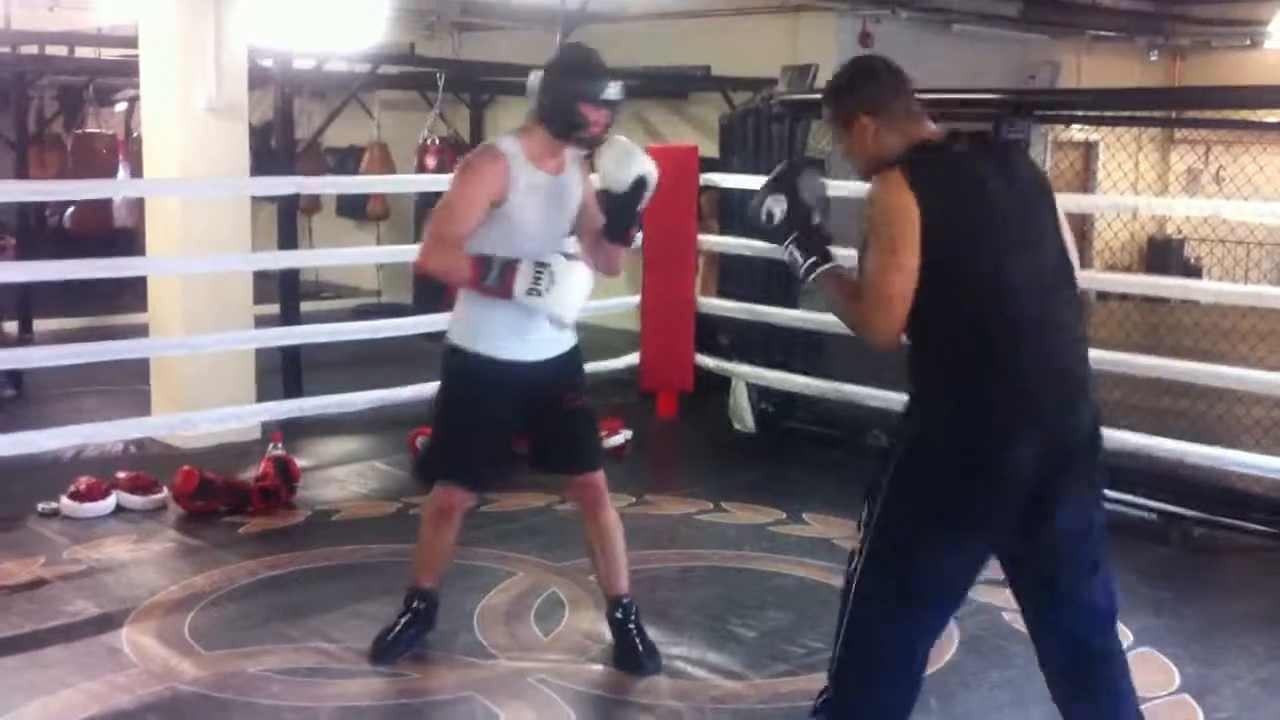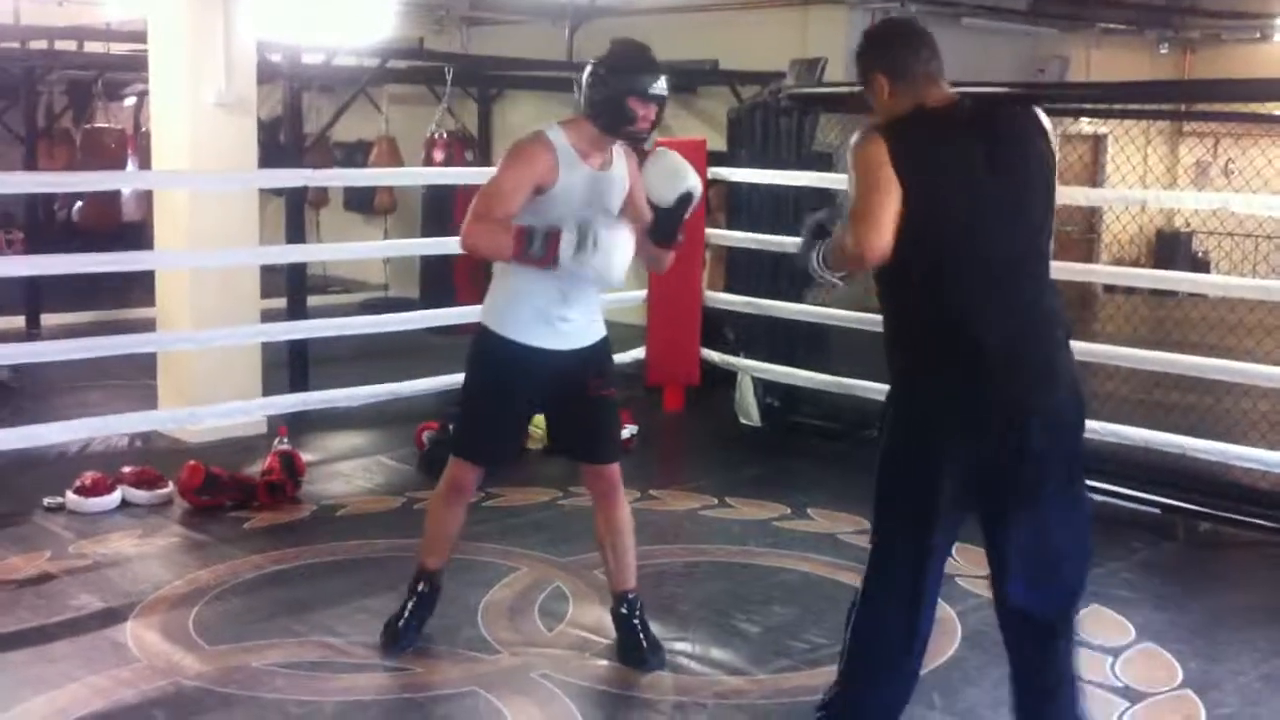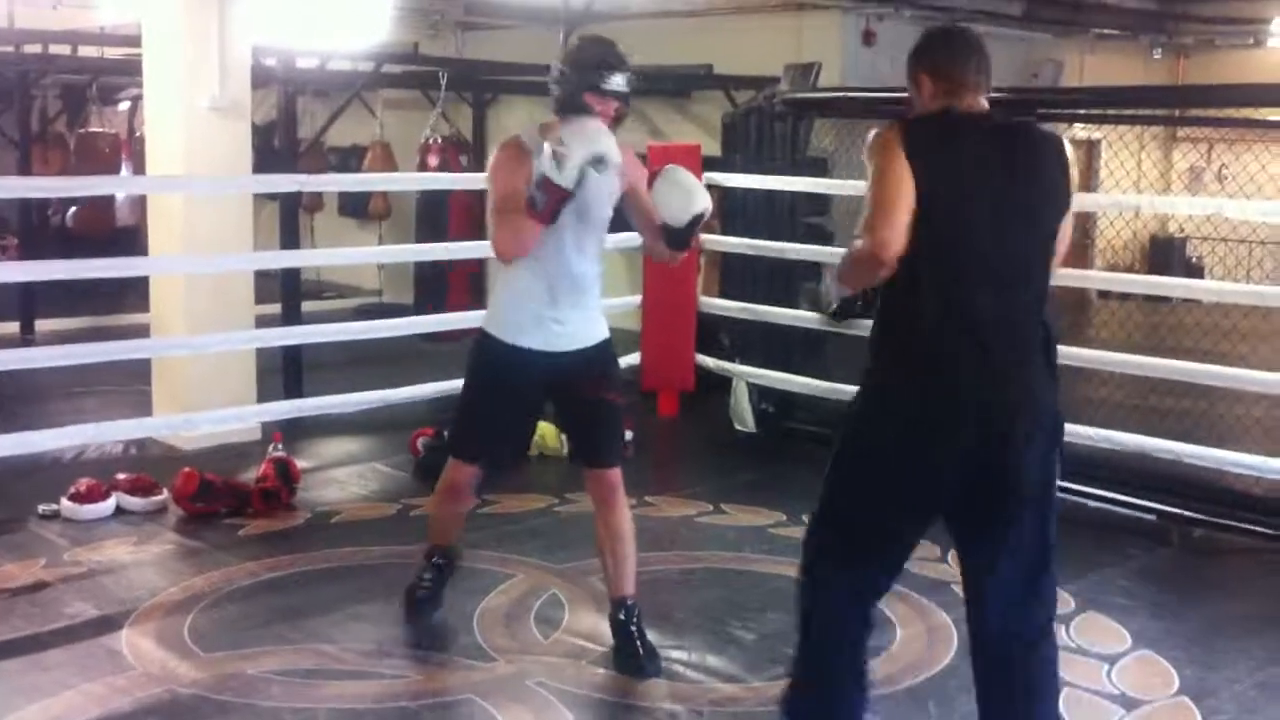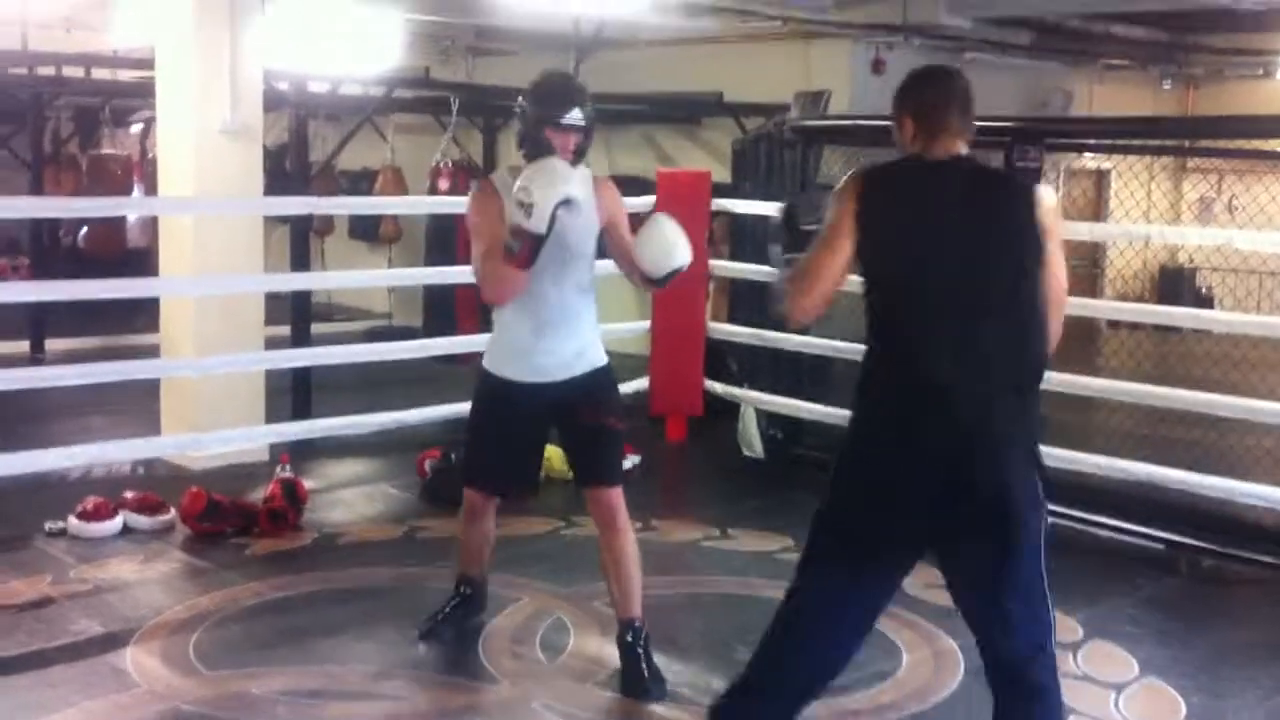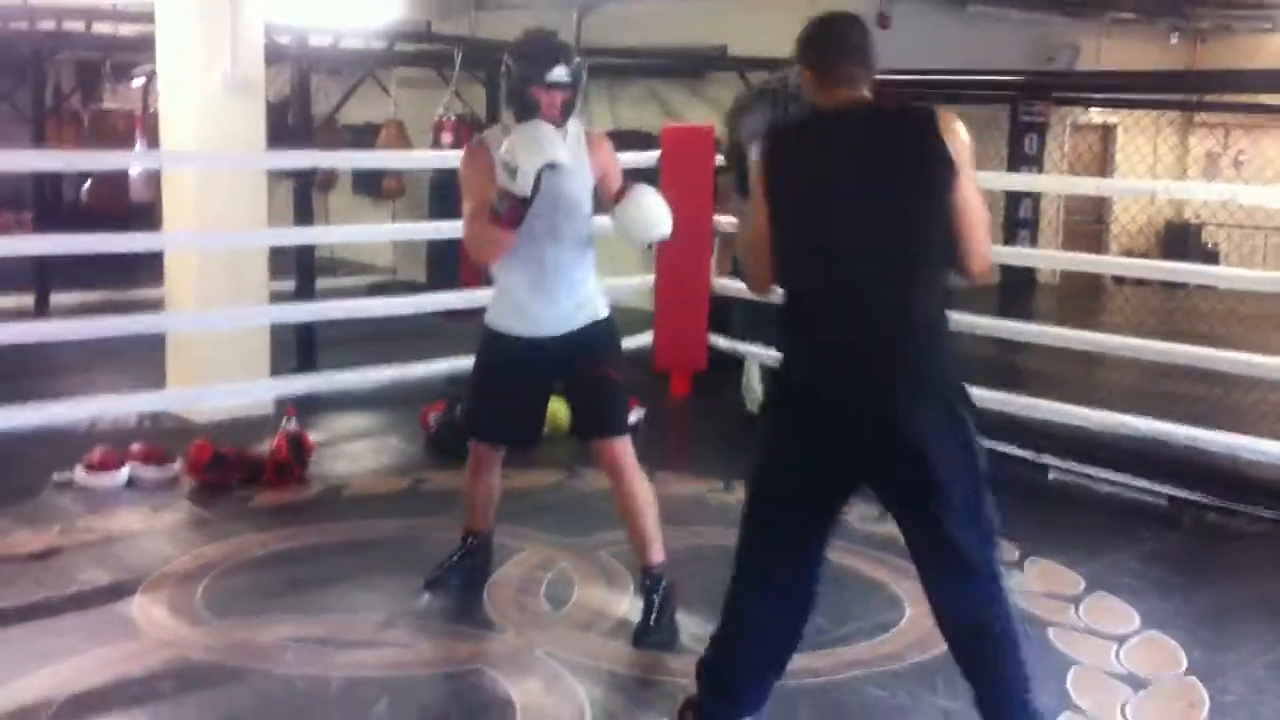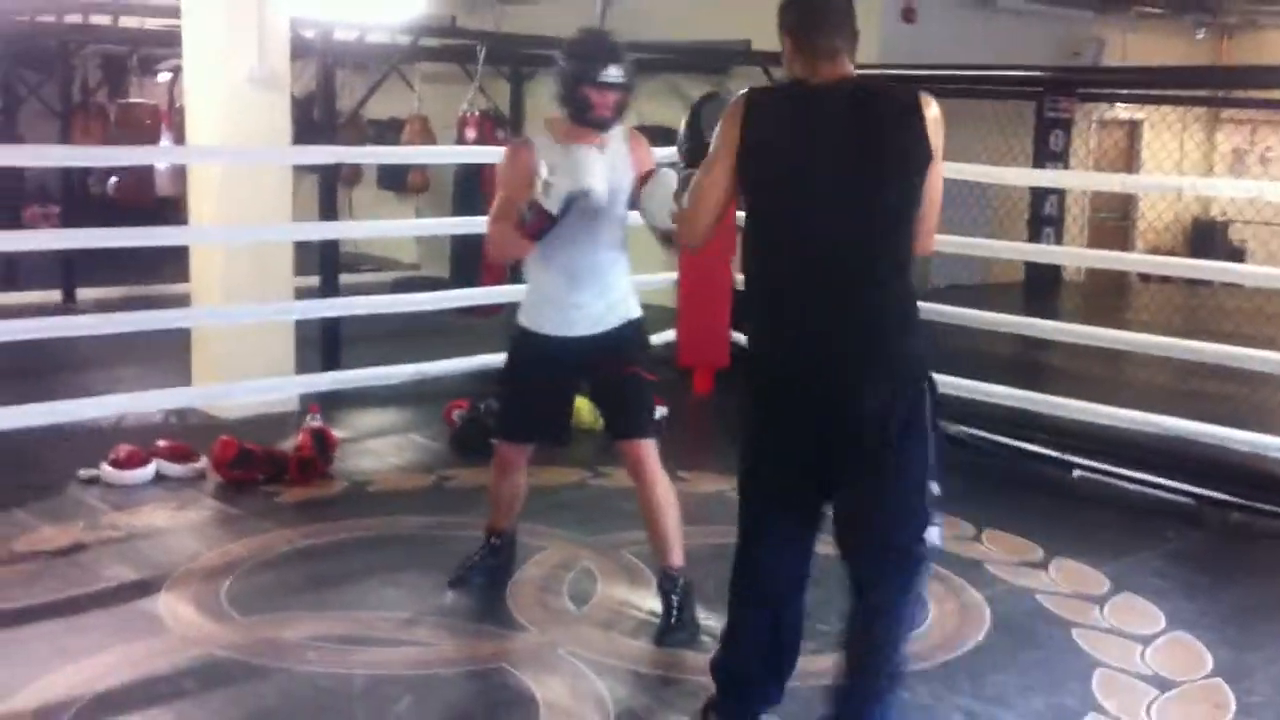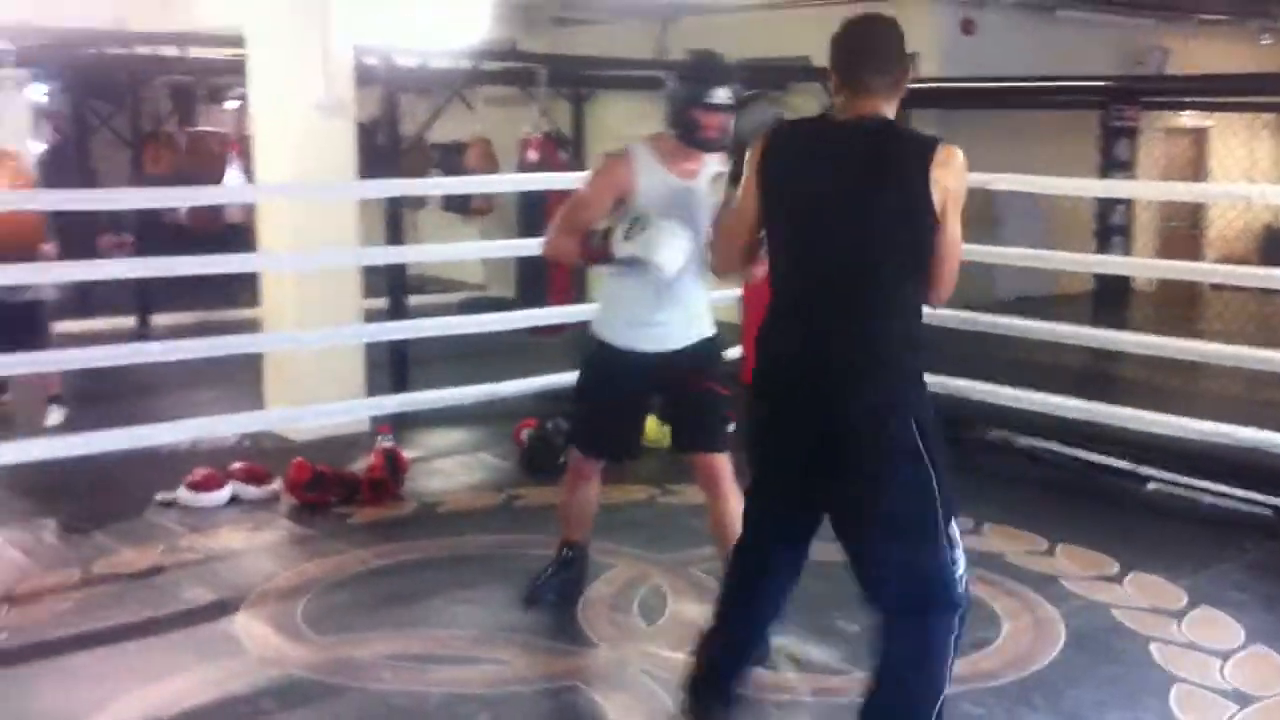
dt=0.2s
person 1, frame 1
left shoulder: (900, 185)
right shoulder: (1013, 160)
left elbow: (884, 324)
right elbow: (1063, 279)
left wrist: (808, 252)
left hip: (967, 426)
right hip: (1066, 417)
left knee: (889, 601)
right knee: (1078, 610)
person 1, frame 2
left shoulder: (884, 145)
right shoulder: (1027, 125)
left elbow: (866, 253)
left wrist: (823, 245)
left hip: (938, 400)
right hip: (1043, 388)
left knee: (899, 587)
right knee: (1040, 590)
person 1, frame 3
left shoulder: (900, 139)
right shoulder: (1051, 154)
left elbow: (884, 246)
left wrist: (844, 273)
left hip: (912, 399)
right hip: (1020, 401)
left knee: (839, 575)
right knee: (1014, 603)
person 1, frame 4
left shoulder: (867, 192)
right shoulder: (1031, 203)
left elbow: (800, 308)
right elbow: (1046, 336)
left wrist: (805, 256)
left hip: (893, 438)
right hip: (998, 444)
left knee: (823, 604)
right knee: (1019, 638)
person 1, frame 5
left shoulder: (776, 149)
right shoulder: (938, 132)
left elbow: (758, 275)
right elbow: (976, 261)
left hip: (812, 387)
right hip: (916, 383)
left knee: (773, 555)
right knee: (966, 574)
person 1, frame 6
left shoulder: (748, 117)
right shoulder: (916, 114)
left elbow: (692, 234)
right elbow: (918, 242)
left wrist: (716, 157)
left hip: (782, 369)
right hip: (884, 370)
left knee: (770, 544)
right knee: (889, 561)
person 1, frame 7
left shoulder: (778, 146)
right shoulder: (937, 164)
left elbow: (725, 257)
right elbow: (938, 288)
left hip: (784, 394)
right hip: (877, 403)
left knee: (764, 551)
right knee: (926, 593)
person 2, frame 1
left shoulder: (581, 169)
right shoulder: (493, 166)
left elbow: (609, 262)
right elbow: (435, 255)
left wrist: (628, 207)
right wrist: (516, 278)
left hip: (554, 354)
right hip: (482, 357)
left knee: (592, 487)
right knee: (451, 494)
left ankle: (623, 617)
right ankle: (420, 607)
person 2, frame 2
left shoulder: (629, 166)
right shoulder: (538, 152)
left elbow: (654, 257)
right elbow: (474, 237)
left wrist: (671, 216)
right wrist: (556, 245)
left hip: (582, 344)
right hip: (509, 341)
left knee: (607, 479)
right knee: (463, 473)
left ankle: (628, 613)
right ankle: (423, 590)
person 2, frame 3
left shoulder: (622, 160)
right shoulder: (518, 153)
left elbow: (662, 248)
right elbow: (509, 246)
left wrist: (683, 223)
right wrist: (557, 184)
left hip: (584, 344)
right hip: (509, 343)
left knee: (607, 482)
right knee: (462, 470)
left ankle: (625, 617)
right ankle: (438, 562)
person 2, frame 4
left shoulder: (599, 191)
right shoulder: (492, 195)
left elbow: (636, 268)
right elbow: (496, 290)
right wrist: (532, 223)
left hip: (584, 371)
right hip: (510, 376)
left knee: (609, 504)
right knee: (478, 498)
left ankle: (634, 639)
right ankle: (469, 592)
person 2, frame 5
left shoulder: (591, 145)
right shoulder: (485, 153)
left elbow: (625, 210)
right elbow: (481, 249)
left wrist: (647, 223)
right wrist: (518, 188)
left hip: (584, 325)
right hip: (511, 331)
left knee: (616, 454)
right knee: (483, 451)
left ankle: (657, 587)
right ankle: (476, 549)
person 2, frame 6
left shoulder: (634, 148)
right shoulder: (527, 153)
left elbow: (676, 237)
right elbow: (499, 245)
left wrist: (675, 213)
right wrist: (548, 208)
left hip: (615, 326)
right hip: (544, 330)
left knee: (642, 457)
right knee: (511, 451)
left ankle: (676, 588)
right ankle: (499, 548)
person 2, frame 7
left shoulder: (724, 172)
right shoulder: (624, 166)
right elbow: (557, 244)
right wrist: (612, 244)
left hip: (691, 343)
right hip: (619, 343)
left knee: (716, 470)
right knee: (585, 463)
right ankle: (571, 559)
